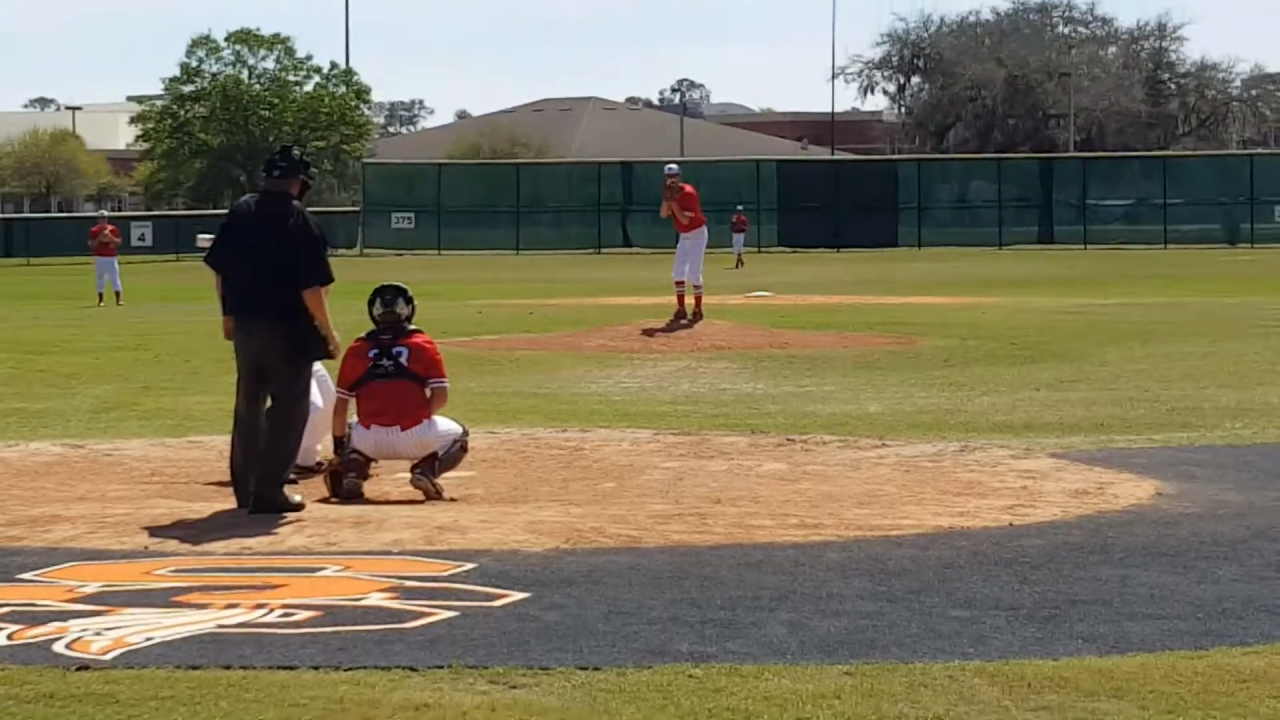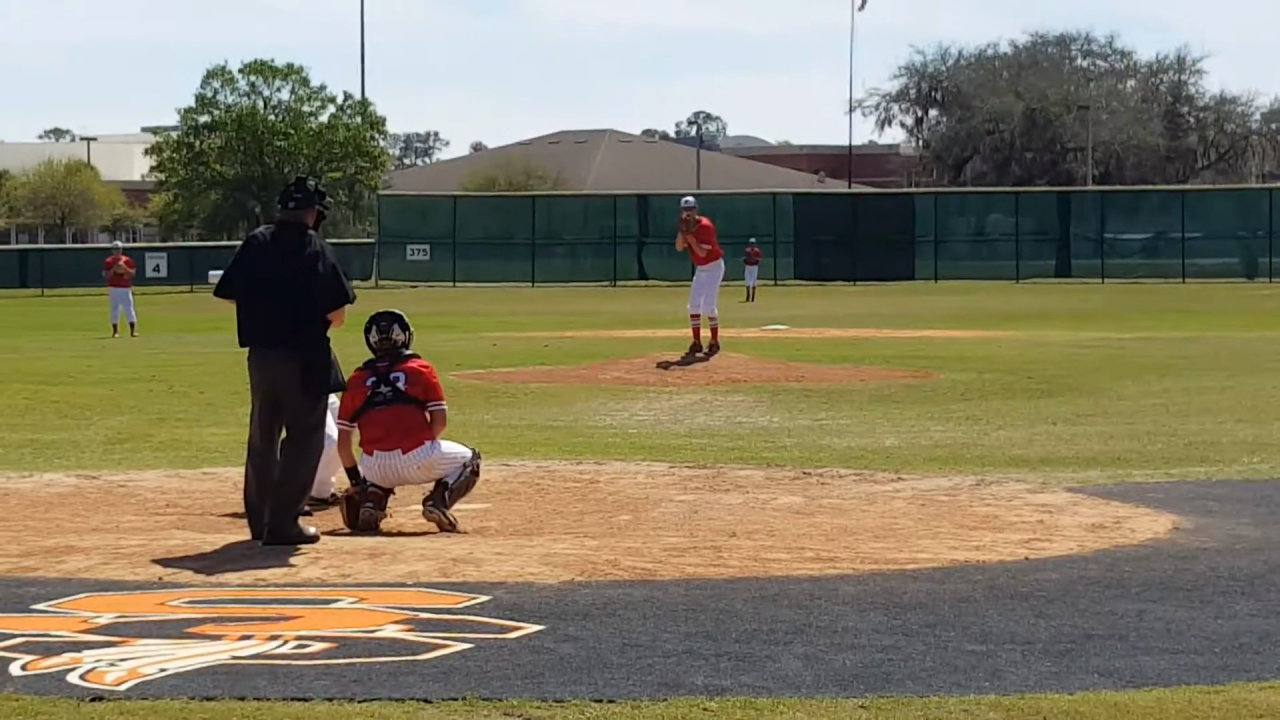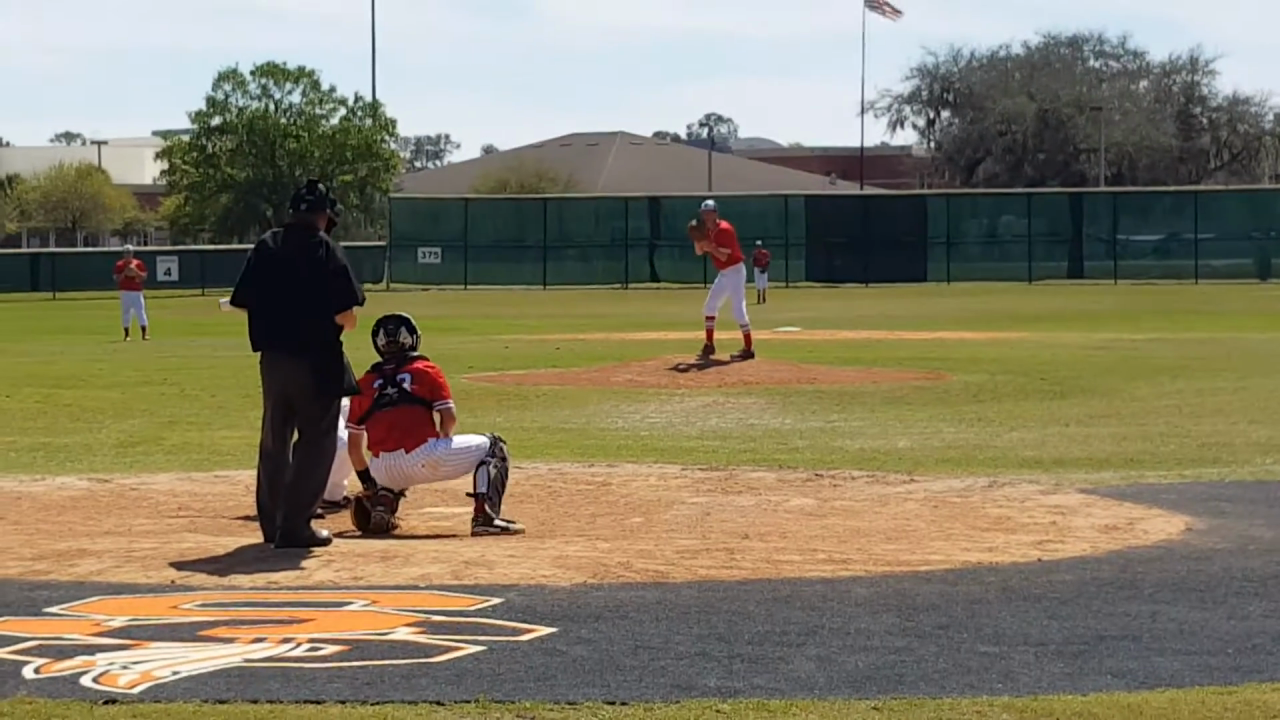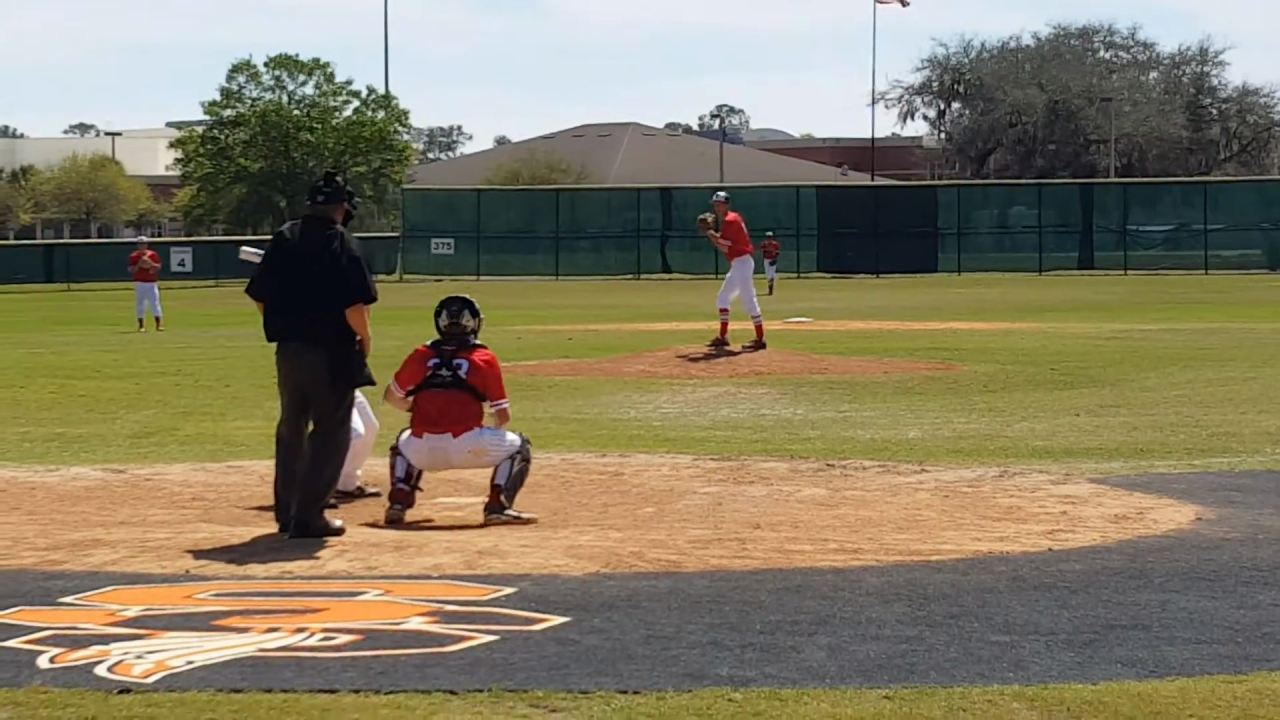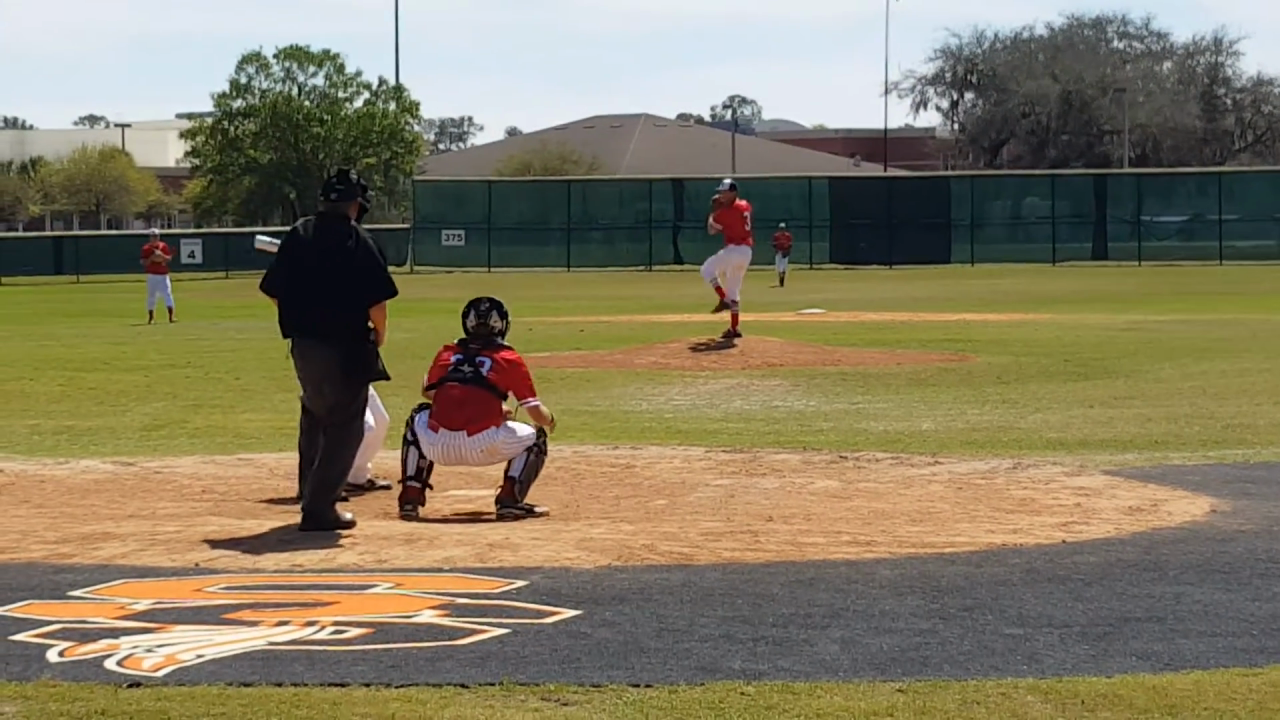
dt=0.4s
person 1, frame 1
left shoulder: (239, 212)
right shoulder: (299, 219)
left elbow: (220, 272)
right elbow: (311, 287)
left wrist: (229, 315)
right wrist: (327, 330)
left hip: (246, 325)
right hip: (287, 328)
left knee: (248, 407)
right knee: (288, 408)
left ankle: (246, 488)
right ankle: (267, 491)
person 1, frame 2
left shoulder: (255, 242)
right shoulder: (315, 248)
left elbow: (230, 293)
right elbow: (336, 313)
right wrist: (326, 317)
left hip: (261, 354)
right hip: (304, 358)
left knee: (262, 438)
right knee: (303, 439)
left ankle: (260, 520)
right ankle: (282, 523)
person 1, frame 3
left shoulder: (266, 246)
right shoulder: (325, 249)
left elbow: (244, 302)
right elbow: (345, 314)
right wrist: (347, 325)
left hip: (273, 358)
right hip: (316, 361)
left knee: (274, 441)
right knee: (316, 442)
left ankle: (273, 523)
right ankle: (294, 526)
person 1, frame 4
left shoulder: (283, 238)
right shoulder: (341, 242)
left elbow: (260, 299)
right elbow: (354, 306)
right wrist: (365, 337)
left hip: (288, 350)
right hip: (331, 352)
left knee: (290, 431)
right knee: (330, 433)
left ankle: (288, 512)
right ankle: (308, 516)
person 1, frame 5
left shoulder: (298, 234)
right shoulder: (357, 240)
left elbow: (274, 293)
right elbow: (376, 303)
right wrist: (380, 331)
left hip: (303, 344)
right hip: (346, 346)
left knee: (315, 413)
right knee: (344, 426)
left ankle: (312, 492)
right ankle: (319, 509)
person 2, frame 1
left shoulder: (357, 350)
right shoulder: (423, 344)
left elbow: (340, 409)
right elbow: (441, 396)
left wrist: (339, 451)
left hip: (371, 441)
right hip: (415, 437)
left knee: (353, 428)
right knee: (458, 434)
left ankle: (352, 472)
right ankle: (427, 469)
person 2, frame 2
left shoulder: (357, 379)
right shoulder: (421, 369)
left elbow: (343, 442)
right elbow: (440, 420)
left wrist: (355, 481)
left hip: (376, 469)
right hip: (418, 459)
right knee: (470, 460)
left ankle: (370, 503)
right ankle: (439, 500)
person 2, frame 3
left shoulder: (365, 383)
right shoulder: (426, 370)
left elbow: (354, 444)
right elbow: (449, 418)
left wrist: (368, 484)
right wrist: (438, 451)
left hip: (385, 471)
right hip: (425, 456)
right knee: (492, 447)
left ankle: (382, 505)
right ankle: (485, 517)
person 2, frame 4
left shoulder: (420, 355)
right shoulder: (484, 358)
left elbow: (390, 395)
right elbow: (503, 416)
right wrist: (495, 428)
left hip: (423, 450)
right hip: (466, 444)
left knee: (405, 442)
right knee: (520, 446)
left ankle: (399, 501)
right ankle: (498, 506)
person 2, frame 5
left shoulder: (447, 353)
right shoulder: (510, 359)
left elbow: (428, 392)
right elbow: (538, 415)
right wrist: (550, 421)
left hip: (438, 445)
right hip: (482, 444)
left knee: (418, 418)
right knee: (536, 438)
left ankle: (410, 497)
right ankle: (510, 500)
